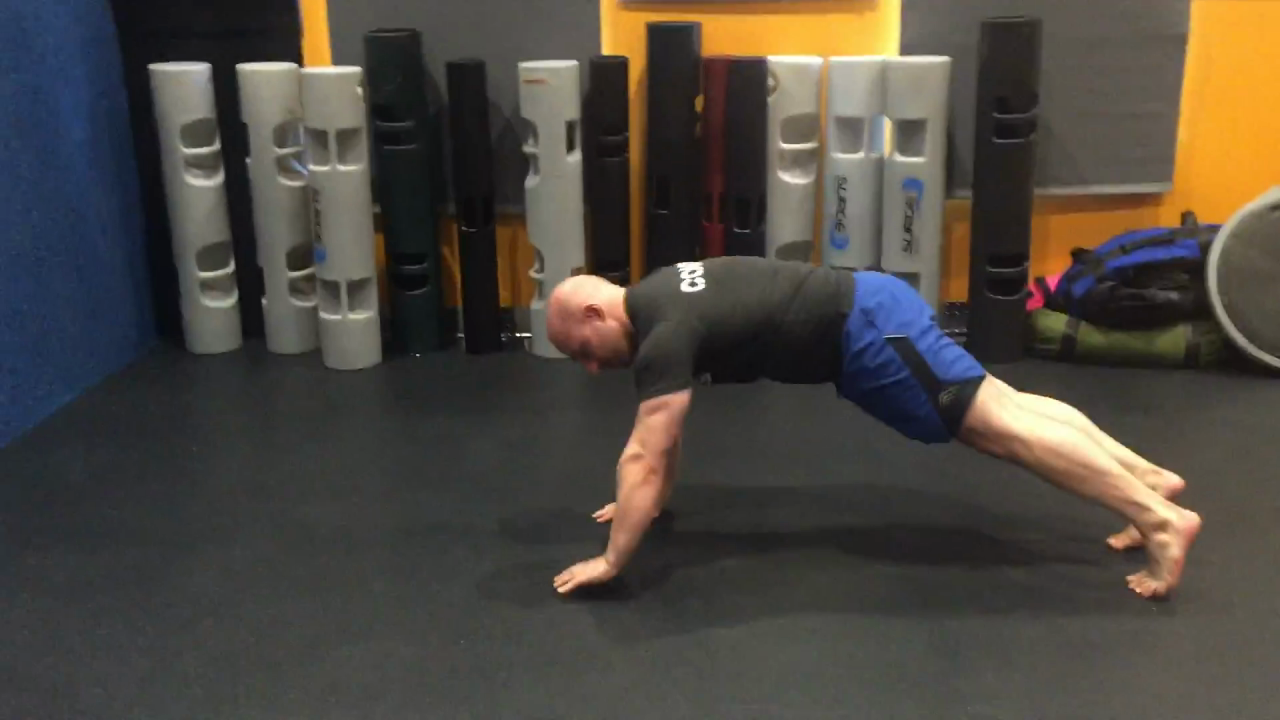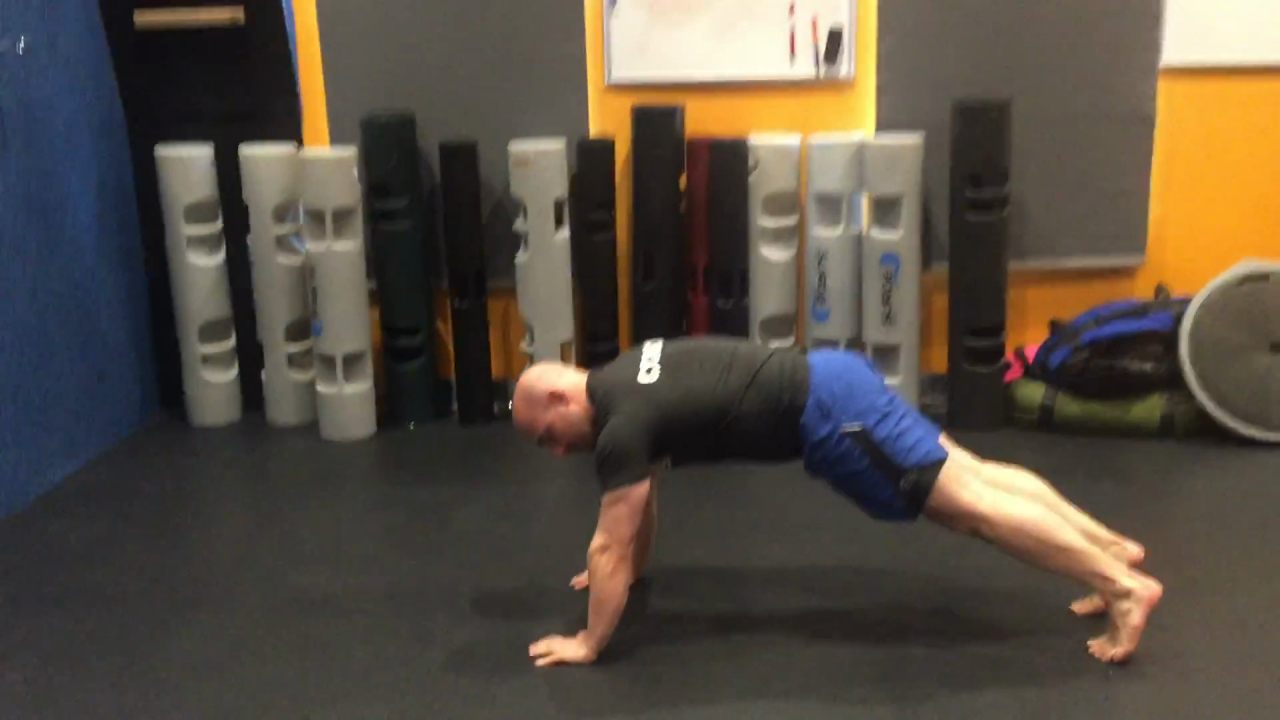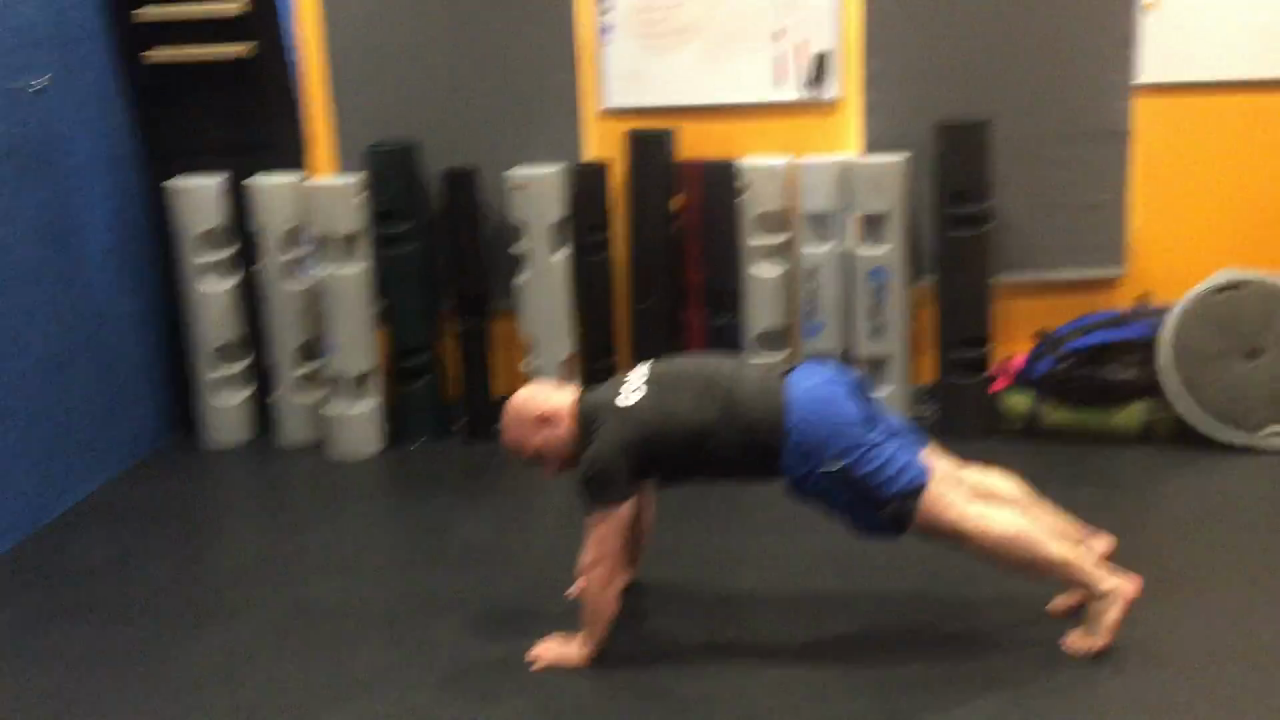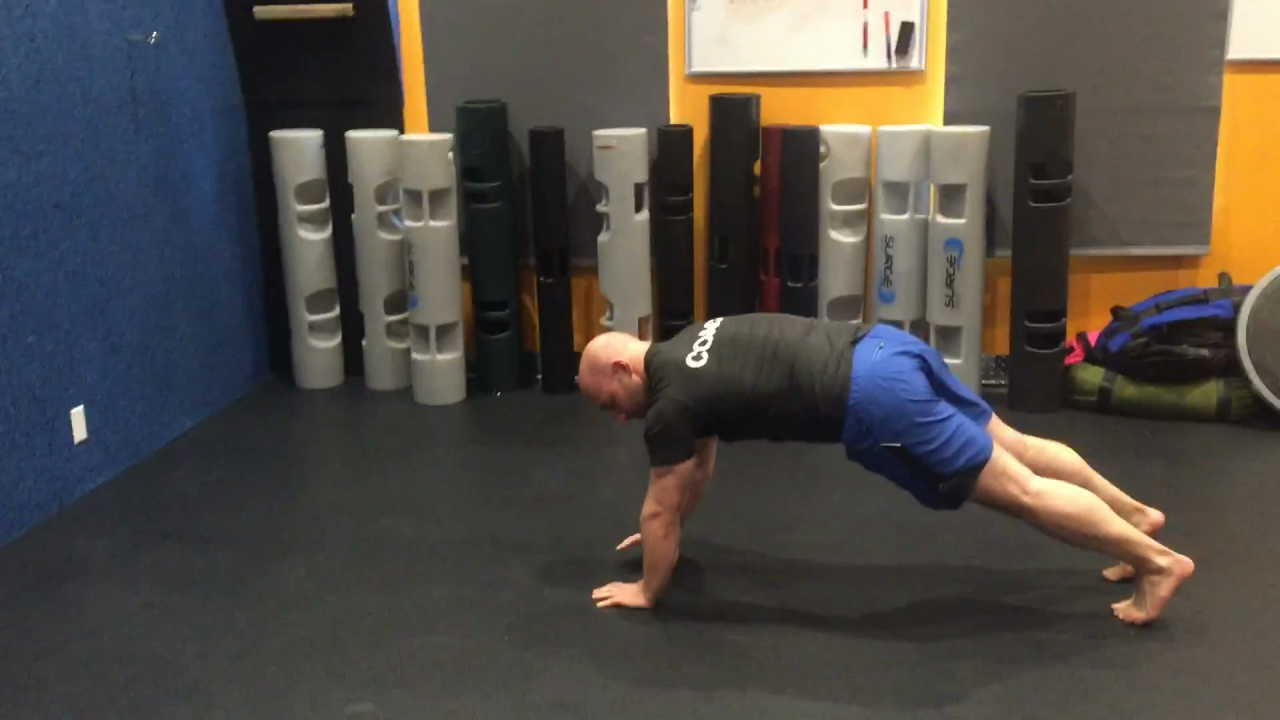
dt=0.3s
person 1, frame 1
left shoulder: (663, 333)
right shoulder: (654, 302)
left elbow: (643, 456)
right elbow: (662, 431)
left wrist: (611, 562)
right wrist: (648, 499)
left hip: (865, 332)
right hip: (864, 309)
left knee: (1002, 427)
right knee: (1003, 402)
left ankle: (1162, 521)
right ankle: (1152, 479)
person 1, frame 2
left shoulder: (621, 424)
right shoulder: (622, 383)
left elbow: (611, 544)
right elbow: (642, 494)
left wrist: (589, 643)
right wrist: (631, 568)
left hip: (827, 410)
right hip: (829, 377)
left knee: (968, 503)
right knee: (966, 471)
left ankle: (1125, 587)
right ankle: (1112, 547)
person 1, frame 3
left shoulder: (605, 444)
right shoulder: (615, 404)
left elbow: (599, 558)
right elbow: (639, 498)
left wrist: (585, 644)
right wrist: (624, 570)
left hip: (809, 433)
right hip: (814, 385)
left knee: (952, 514)
right knee: (953, 476)
left ankle: (1103, 585)
right ankle: (1085, 543)
person 1, frame 4
left shoulder: (672, 401)
right shoulder: (688, 350)
left elbow: (660, 508)
right elbow: (700, 456)
left wrist: (647, 591)
right wrist: (668, 530)
left hip: (874, 400)
right hip: (884, 349)
left knee: (1016, 489)
right knee: (1012, 447)
left ankle: (1159, 562)
right ankle: (1138, 516)
